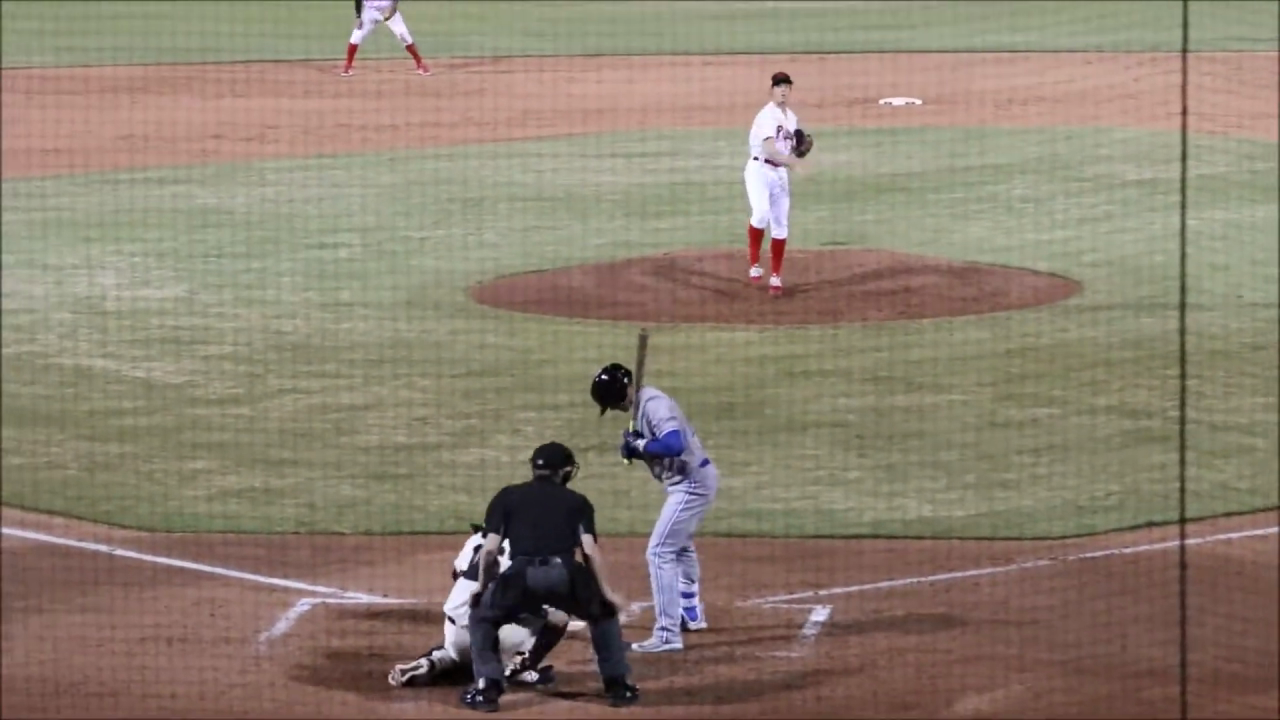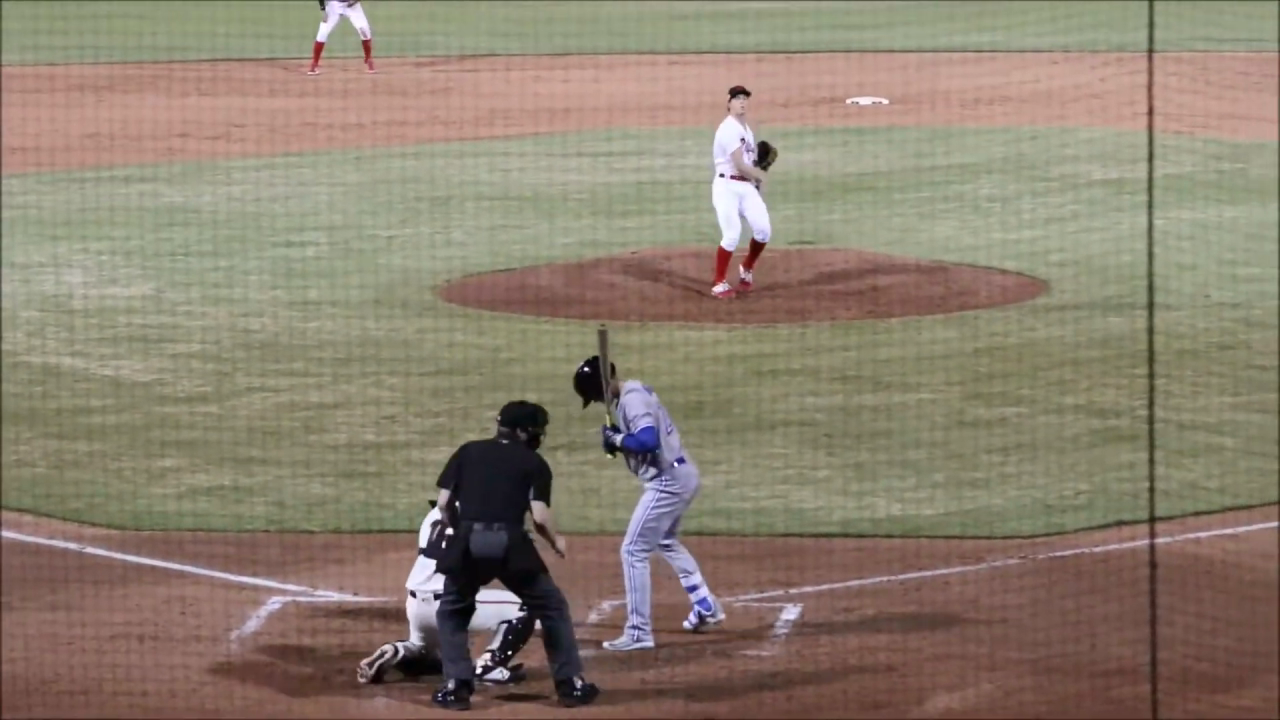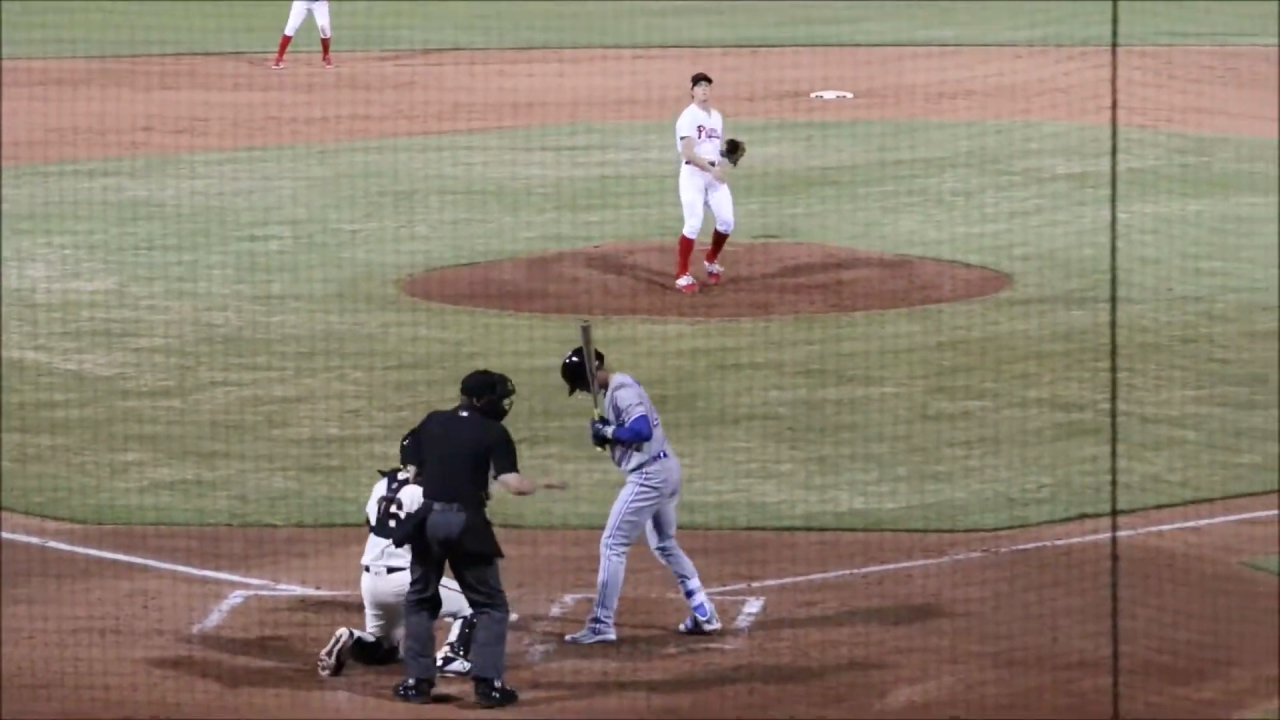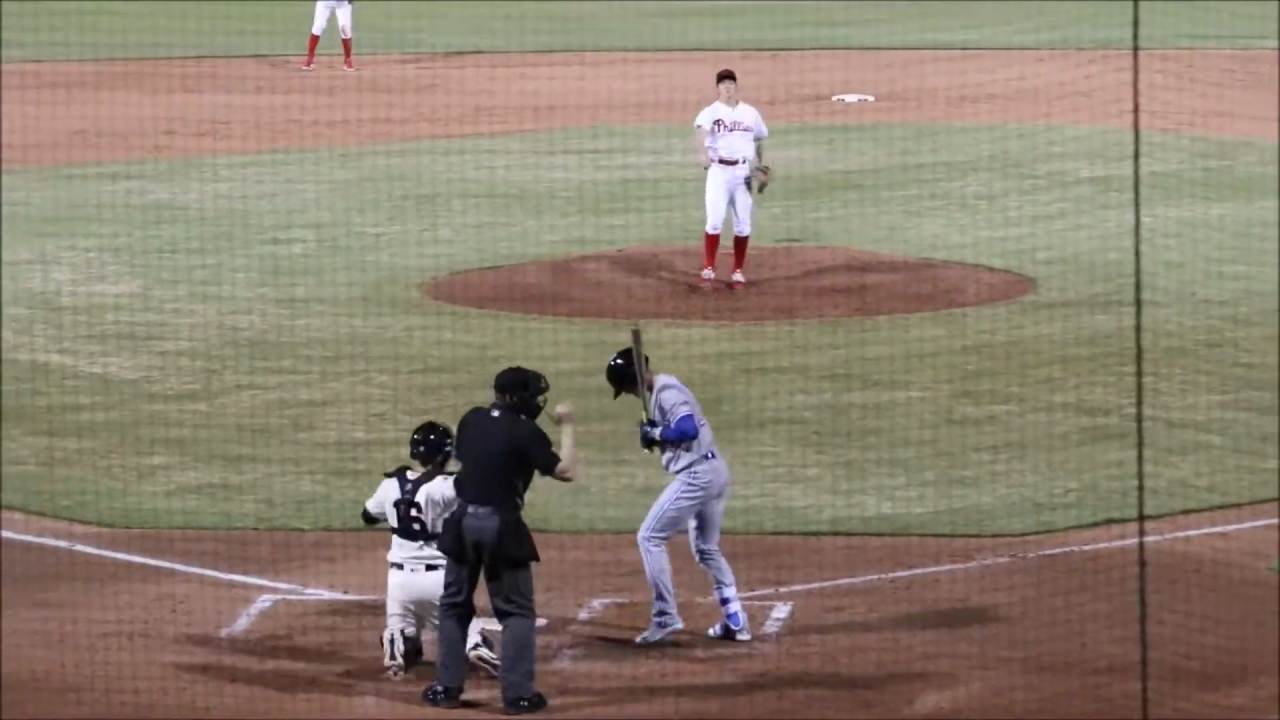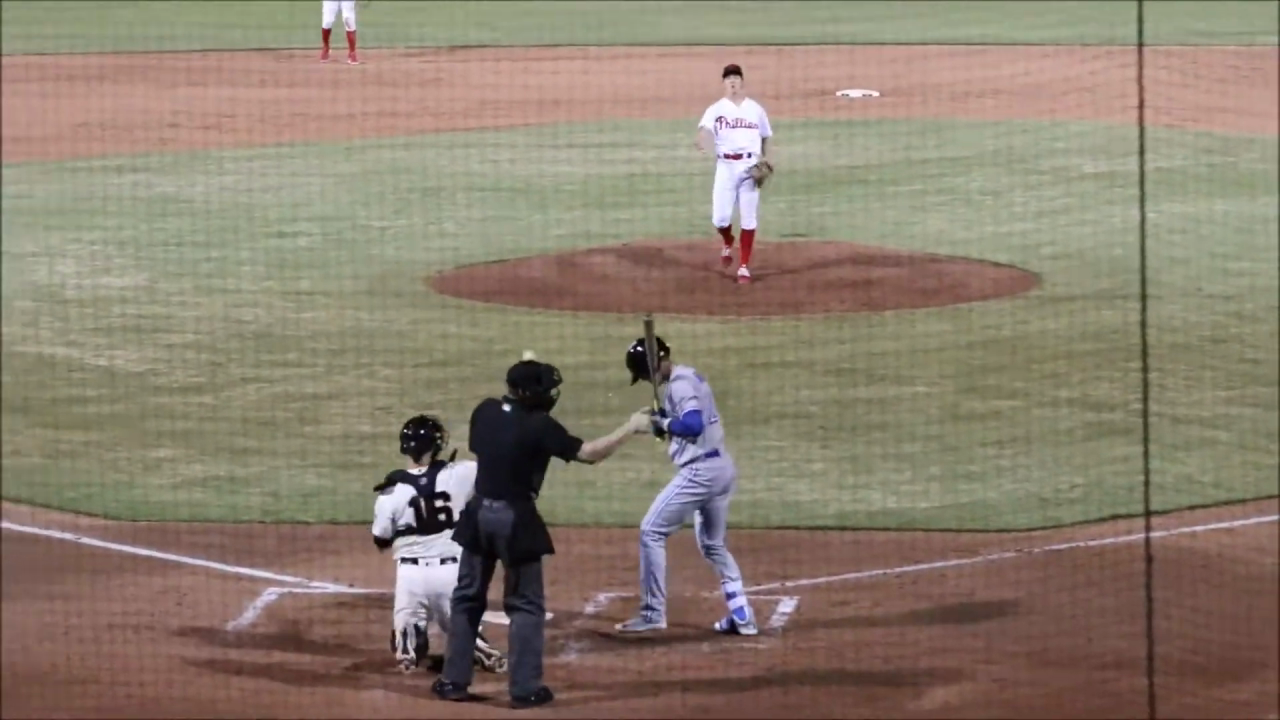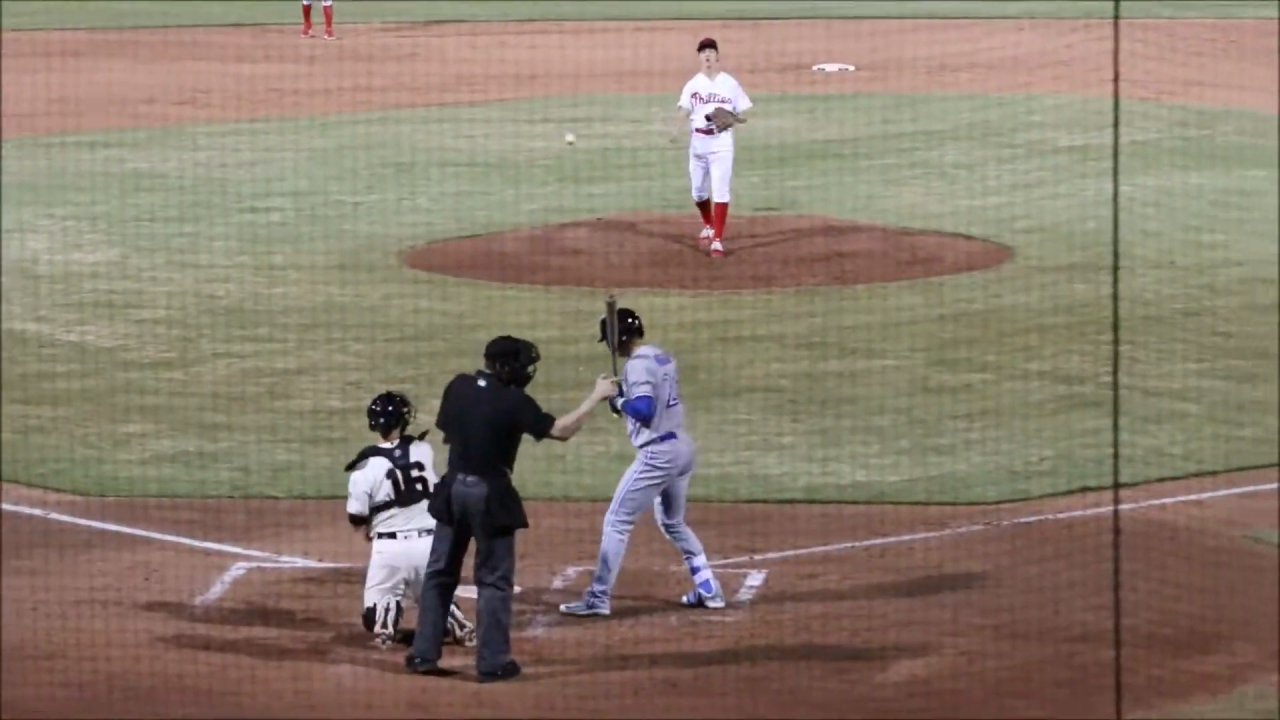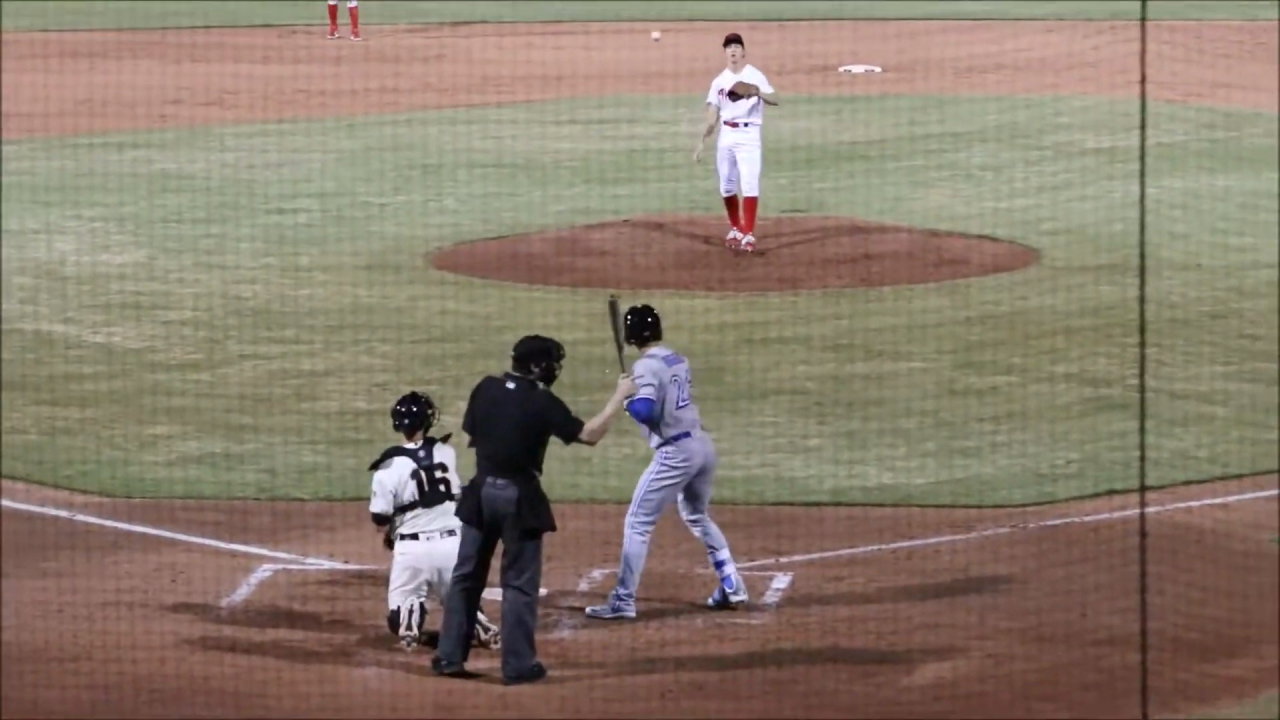
dt=0.2s
person 1, frame 1
left shoulder: (508, 495)
right shoulder: (577, 502)
left elbow: (490, 546)
right elbow: (589, 549)
left wrist: (483, 583)
right wrist: (607, 592)
left hip: (522, 577)
right hip: (565, 575)
left knee: (482, 618)
right knee: (604, 612)
left ankle: (487, 688)
right ankle: (619, 686)
person 1, frame 2
left shoulder: (469, 451)
right shoulder: (534, 462)
left elbow: (444, 503)
right elbow: (540, 516)
right wrist: (556, 542)
left hip: (469, 542)
right hip: (512, 543)
left knee: (452, 612)
right knee: (552, 607)
left ankle: (456, 687)
right ankle: (571, 683)
person 1, frame 3
left shoulder: (432, 422)
right shoulder: (493, 433)
left elbow: (415, 473)
right elbow: (514, 485)
right wrist: (543, 483)
left hip: (429, 519)
right hip: (467, 523)
left knee: (420, 601)
right knee: (490, 604)
left ankle: (417, 680)
right ankle: (488, 682)
person 1, frame 4
left shoulder: (471, 419)
right shoulder: (527, 433)
right elbow: (565, 472)
right wrist: (566, 428)
left hip: (464, 521)
right hip: (502, 526)
left knee: (455, 606)
right knee: (517, 611)
left ankle: (447, 686)
right ankle: (518, 693)
person 1, frame 5
left shoulder: (484, 410)
right shoulder: (540, 426)
right elbow: (590, 454)
right wrist: (631, 427)
left hip: (479, 514)
right hip: (516, 520)
left knee: (466, 599)
right knee: (524, 605)
left ankle: (453, 681)
right ankle: (524, 688)
person 1, frame 6
left shoulder: (458, 386)
right shoulder: (514, 401)
right elbow: (561, 431)
right wrist: (597, 395)
left hip: (454, 489)
right hip: (491, 495)
left knee: (440, 573)
right knee: (494, 580)
left ankle: (424, 654)
right ankle: (493, 662)
person 1, frame 7
left shoulder: (485, 389)
right shoulder: (543, 402)
left elbow: (472, 439)
right elbow: (589, 435)
right wrist: (619, 396)
left hip: (482, 492)
right hip: (520, 497)
left knee: (467, 576)
right knee: (519, 583)
left ankle: (449, 656)
right ankle: (518, 664)
person 2, frame 1
left shoulder: (654, 404)
right shoulder: (649, 401)
left elbow: (673, 445)
right elbow: (660, 445)
left wrist: (639, 444)
right wrist: (634, 446)
left hip: (692, 483)
right hip: (700, 478)
left knee: (660, 553)
right knee: (681, 547)
left ankle: (667, 633)
right ankle: (691, 613)
person 2, frame 2
left shoulder: (631, 399)
right shoulder: (638, 391)
left elbow: (647, 441)
left wrist: (617, 439)
right wrist: (616, 439)
left hip: (668, 481)
right hip: (683, 474)
left knee: (634, 551)
right knee: (667, 543)
left ankle: (638, 633)
right ankle: (706, 607)
person 2, frame 3
left shoulder: (621, 390)
right shoulder: (618, 387)
left elbow: (643, 430)
left wrist: (608, 432)
right wrist: (605, 433)
left hip: (649, 475)
right hip: (666, 470)
left knee: (613, 544)
right knee: (666, 546)
left ankle: (601, 625)
right ankle: (704, 614)
person 2, frame 4
left shoulder: (667, 391)
right shoulder: (668, 388)
left elbow: (687, 429)
left wrist: (655, 433)
right wrist: (653, 434)
left hip: (697, 475)
right hip: (714, 472)
left knee: (650, 536)
right knee: (707, 551)
left ankle: (666, 615)
right ankle: (735, 622)
person 2, frame 5
left shoulder: (681, 384)
right shoulder: (693, 379)
left elbow: (694, 425)
left wrist: (666, 422)
right wrist: (665, 423)
left hip: (702, 471)
right hip: (723, 467)
left knee: (652, 530)
right knee: (713, 546)
left ankle: (652, 611)
right ankle: (741, 617)
person 2, frame 6
left shoulder: (637, 364)
right shoulder: (664, 357)
left elbow: (643, 410)
left wrist: (618, 401)
right wrist: (626, 401)
left hip: (658, 453)
right hip: (682, 447)
left knee: (617, 521)
right knee: (673, 522)
left ankle: (597, 599)
right ankle: (708, 590)
person 2, frame 7
left shoulder: (646, 365)
right shoulder: (678, 359)
left elbow: (644, 412)
left wrist: (626, 400)
right wrist: (637, 399)
left hip: (675, 453)
right hip: (702, 446)
left knee: (637, 522)
right knee: (697, 517)
left ankle: (623, 601)
right ankle: (732, 585)
person 3, frame 1
left shoulder: (477, 538)
left hip: (455, 627)
left knee: (461, 656)
right knee: (556, 618)
left ankle: (427, 665)
right ankle: (520, 669)
person 3, frame 2
left shoulder: (435, 514)
left hip: (416, 604)
left knee: (425, 654)
right knee: (522, 609)
left ankle: (397, 655)
right ankle: (491, 665)
person 3, frame 3
left shoulder: (383, 483)
right shoulder: (425, 490)
left hip: (371, 578)
right hip: (406, 577)
left knee: (381, 650)
right knee: (473, 605)
left ankle: (352, 641)
right ankle: (450, 657)
person 3, frame 4
left shoulder: (391, 484)
right shoulder: (445, 486)
left elbow: (368, 515)
left hip: (400, 577)
right hip: (438, 578)
left knee: (405, 647)
right knee: (466, 629)
left ankle: (397, 640)
right ankle: (475, 647)
person 3, frame 5
left shoulder: (391, 490)
right shoulder: (457, 473)
left elbow: (381, 543)
left hip: (411, 573)
right hip: (451, 572)
left knee: (403, 639)
left ankle: (411, 636)
right ankle: (472, 645)
person 3, frame 6
left shoulder: (365, 467)
right shoulder: (423, 449)
left elbow: (357, 522)
left hip: (388, 548)
right hip: (427, 544)
left knee: (373, 618)
left ankle: (387, 613)
right ankle: (445, 615)
person 3, frame 7
left shoulder: (389, 466)
right shoulder: (445, 452)
left elbow: (380, 522)
left wrist: (393, 535)
left hip: (410, 549)
right hip: (449, 545)
left knee: (398, 619)
left ankle: (412, 613)
person 4, frame 1
left shoulder: (791, 117)
right shoulder: (766, 116)
right elbow: (771, 151)
right wrist: (796, 164)
left hip: (779, 174)
right hip: (759, 170)
left knee: (780, 226)
right knee: (761, 212)
left ankle: (776, 276)
right ankle: (754, 265)
person 4, frame 2
left shoulder: (747, 130)
right shoulder: (727, 129)
right elbow: (740, 167)
left wrist: (760, 167)
right wrist: (758, 175)
left hip: (746, 188)
right hip: (726, 187)
left knee: (764, 230)
right knee: (732, 236)
left ankle: (747, 269)
right ankle: (719, 283)
person 4, frame 3
left shoulder: (716, 116)
right shoulder: (688, 116)
right elbow: (688, 153)
left wrist: (726, 160)
right wrist: (712, 168)
left hip: (715, 175)
right hip: (692, 175)
left knee: (726, 221)
right knee: (693, 224)
left ankle: (712, 261)
right ankle: (683, 275)
person 4, frame 4
left shoulder: (751, 113)
right shoulder: (709, 112)
left elbow: (760, 139)
right elbow: (699, 134)
left wrist: (762, 165)
right wrist: (703, 154)
left hip: (743, 173)
right hip: (718, 172)
left knee: (743, 225)
right knee: (714, 221)
left ankle: (738, 272)
right ankle: (708, 267)
person 4, frame 5
left shoulder: (756, 109)
right shoulder: (715, 110)
left elbow: (765, 139)
right elbow: (703, 135)
left wrist: (765, 163)
right wrist: (702, 143)
left hip: (749, 169)
right hip: (725, 167)
left knee: (748, 217)
right knee: (720, 218)
left ankle: (744, 267)
right ankle: (728, 243)
person 4, frame 6
left shoulder: (730, 83)
right shoulder: (692, 85)
left elbow: (745, 113)
right elbow: (684, 116)
left wrist: (734, 117)
right wrist: (677, 130)
left hip: (722, 142)
right hip: (698, 142)
left knee: (720, 190)
right knee: (699, 191)
left ankle: (718, 240)
right ankle: (709, 227)
person 4, frame 7
left shoulder: (754, 75)
right shoulder: (719, 81)
left elbow: (774, 100)
right elbow: (712, 114)
left wrist: (758, 93)
right wrist: (702, 142)
left hip: (749, 135)
right hip: (725, 135)
left knee: (749, 183)
right knee: (727, 185)
left ankle: (749, 234)
right ankle: (735, 229)
